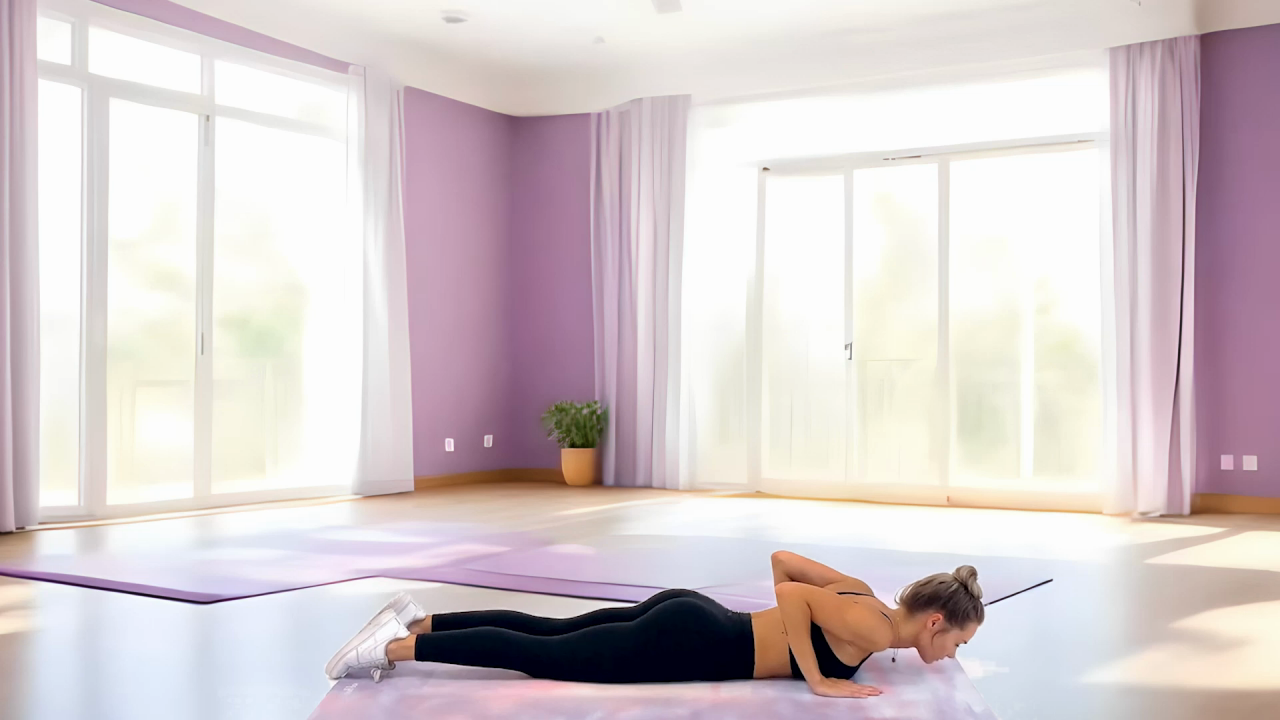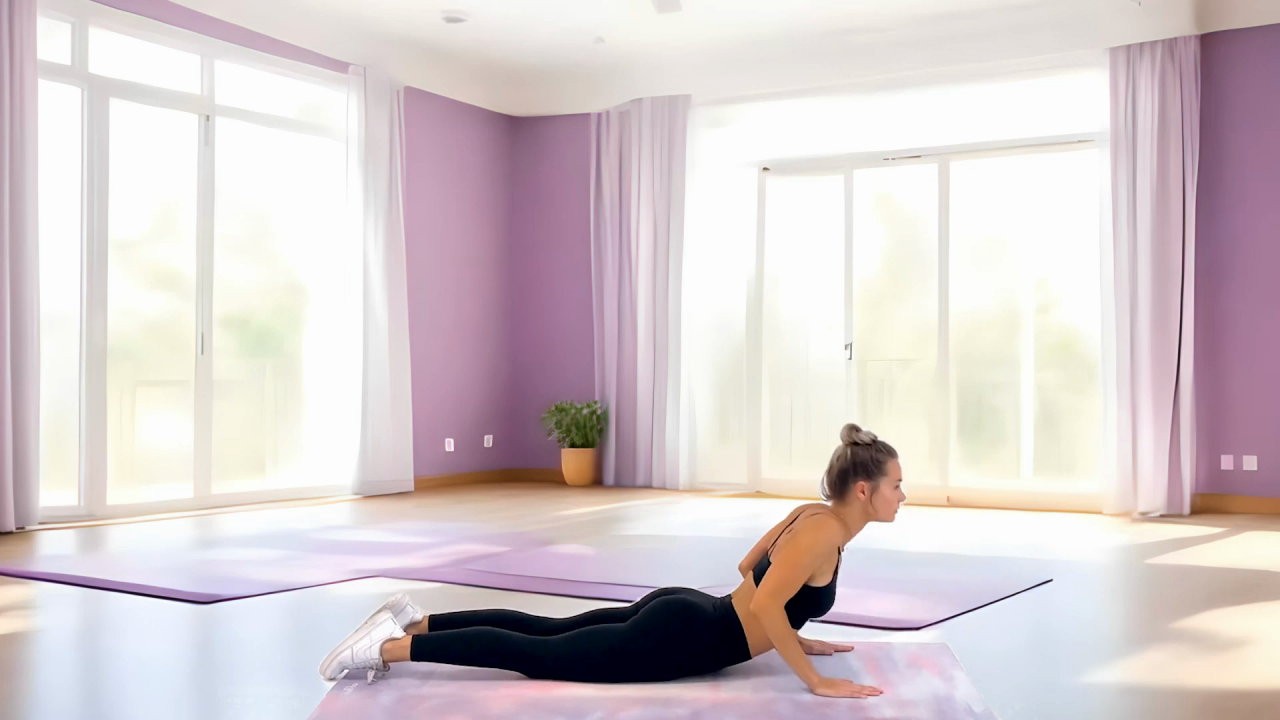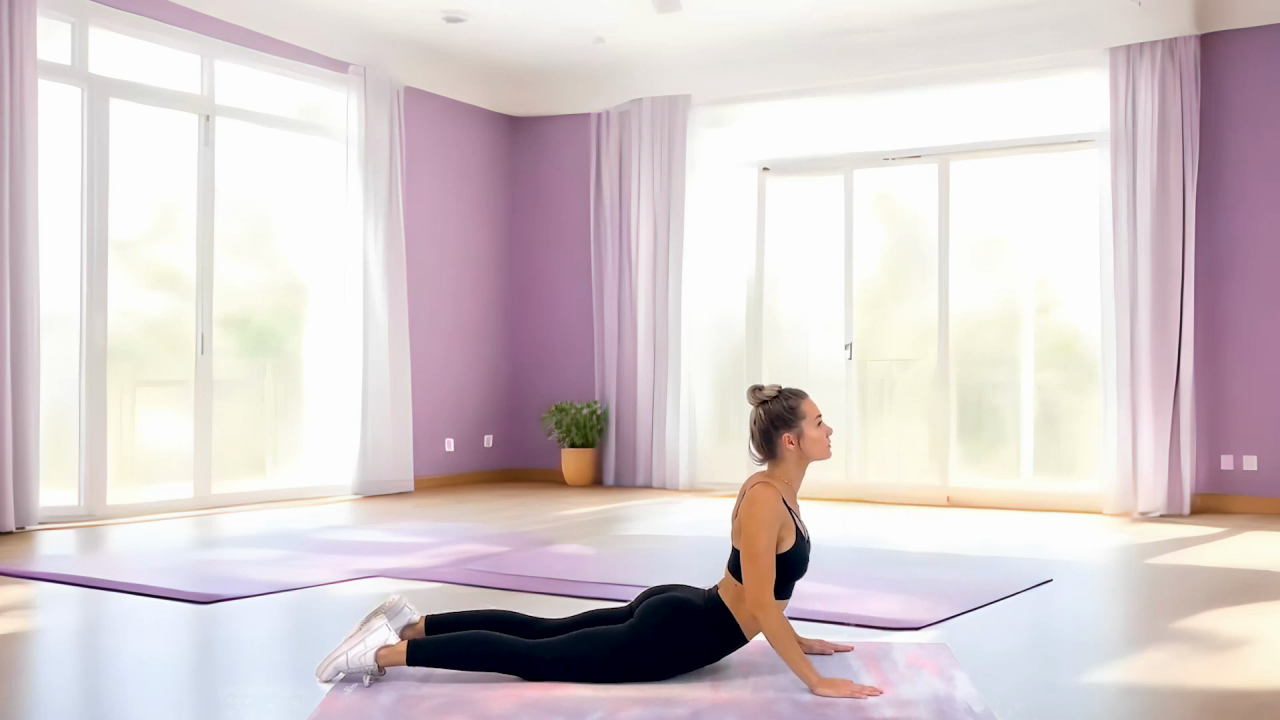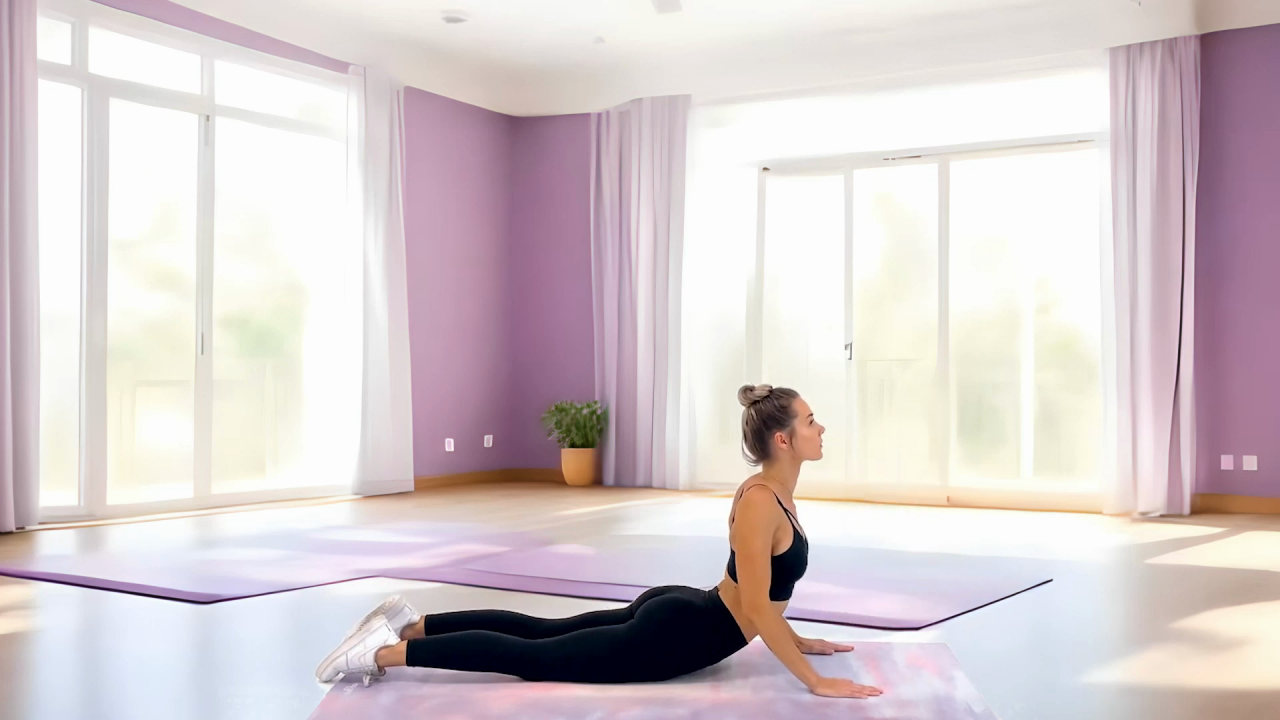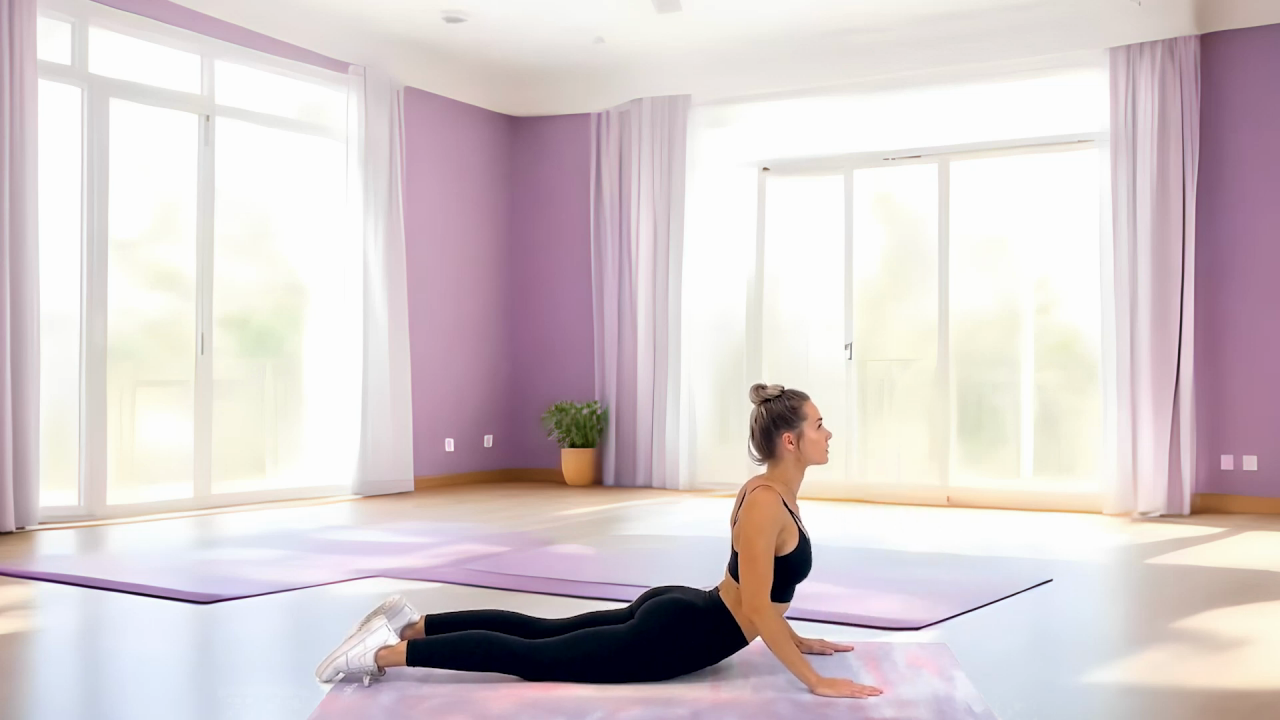
dt=1s
person 1, frame 1
left shoulder: (864, 598)
right shoulder: (874, 629)
left elbow: (782, 558)
right elbow: (792, 593)
right wrist: (816, 677)
left hip: (686, 618)
right hip: (686, 647)
left knee: (547, 632)
right knee: (539, 656)
left ankle: (417, 618)
right ankle: (398, 646)
person 1, frame 2
left shoulder: (813, 514)
right shoulder: (826, 533)
right elbow: (764, 607)
left wrist: (794, 638)
right wrist: (816, 680)
left hip: (680, 614)
right hip: (680, 641)
left knee: (541, 632)
right knee: (535, 657)
left ankle: (414, 621)
right ankle: (391, 647)
person 1, frame 3
left shoulder: (777, 490)
right shoulder: (765, 499)
left elbow: (763, 589)
right elbow: (759, 605)
left wrist: (797, 640)
right wrist: (816, 680)
left hip: (676, 611)
right hip: (674, 636)
left knee: (541, 631)
right knee: (532, 658)
left ankle: (409, 624)
right ankle: (386, 651)
person 1, frame 4
left shoulder: (772, 491)
right shoulder: (760, 502)
left elbow: (762, 590)
right elbow: (756, 608)
left wrist: (800, 641)
right wrist: (815, 680)
left hip: (676, 614)
right hip: (673, 636)
left knee: (541, 632)
right knee: (532, 658)
left ankle: (409, 624)
right ankle: (386, 649)
person 1, frame 5
left shoulder: (773, 491)
right shoulder: (767, 503)
left elbow: (761, 590)
right elbow: (757, 609)
left wrist: (799, 641)
right wrist: (816, 680)
left hip: (676, 613)
right hip: (674, 636)
left knee: (540, 632)
right knee: (532, 658)
left ankle: (409, 624)
right ankle: (386, 650)
